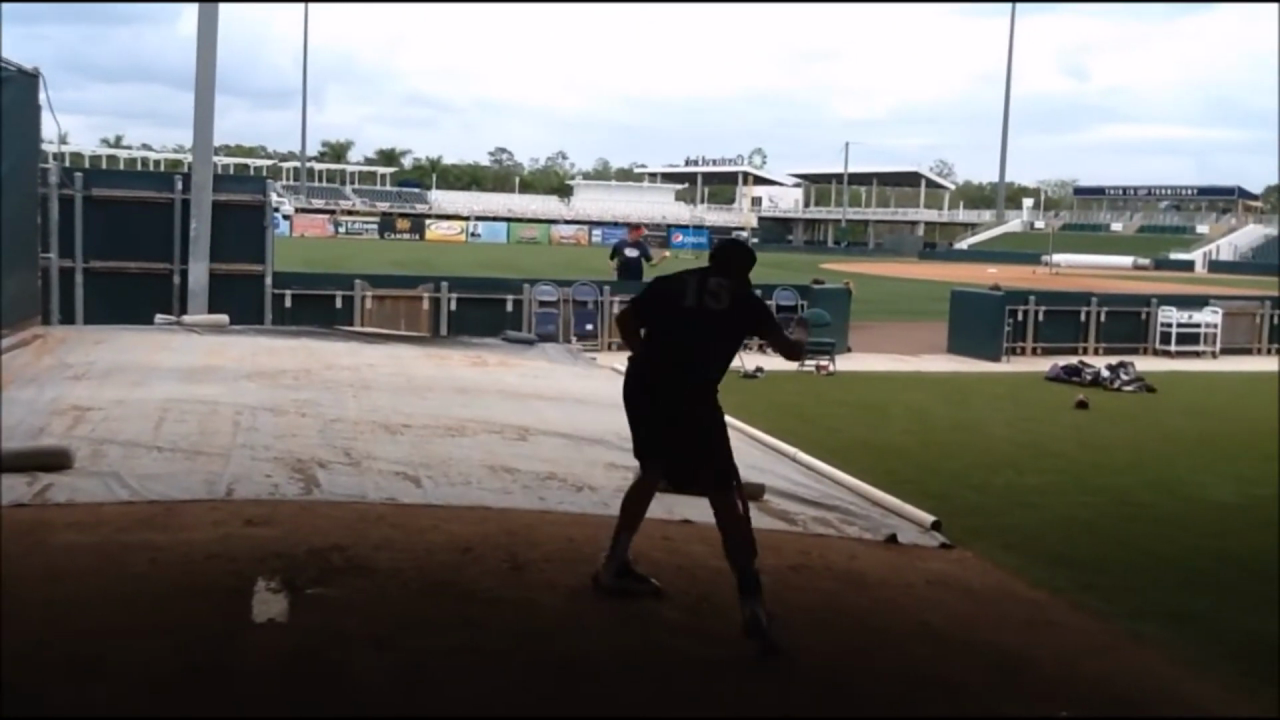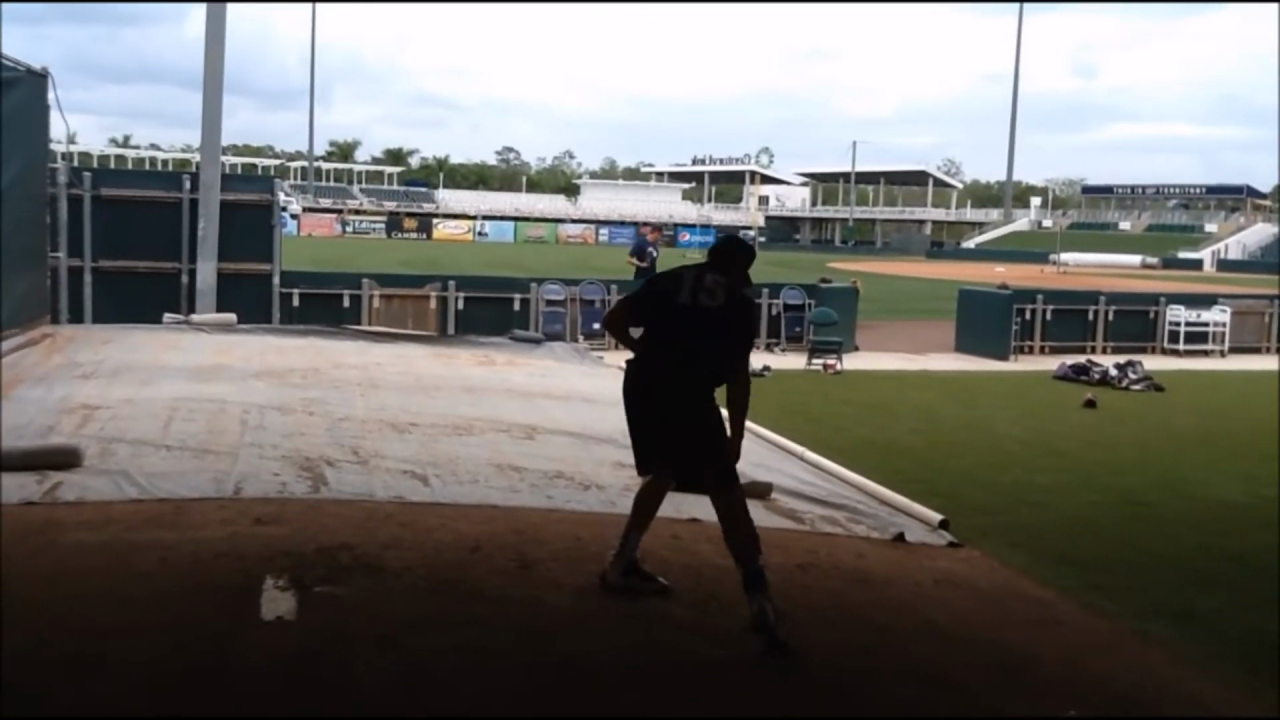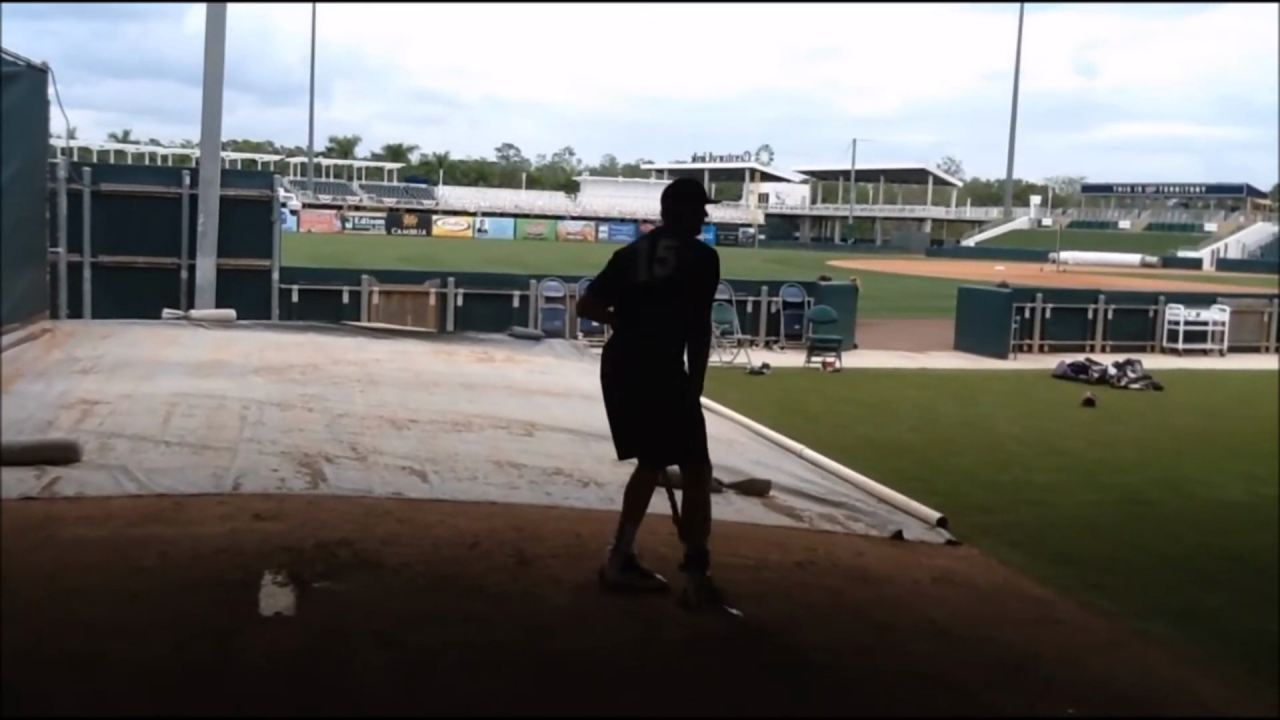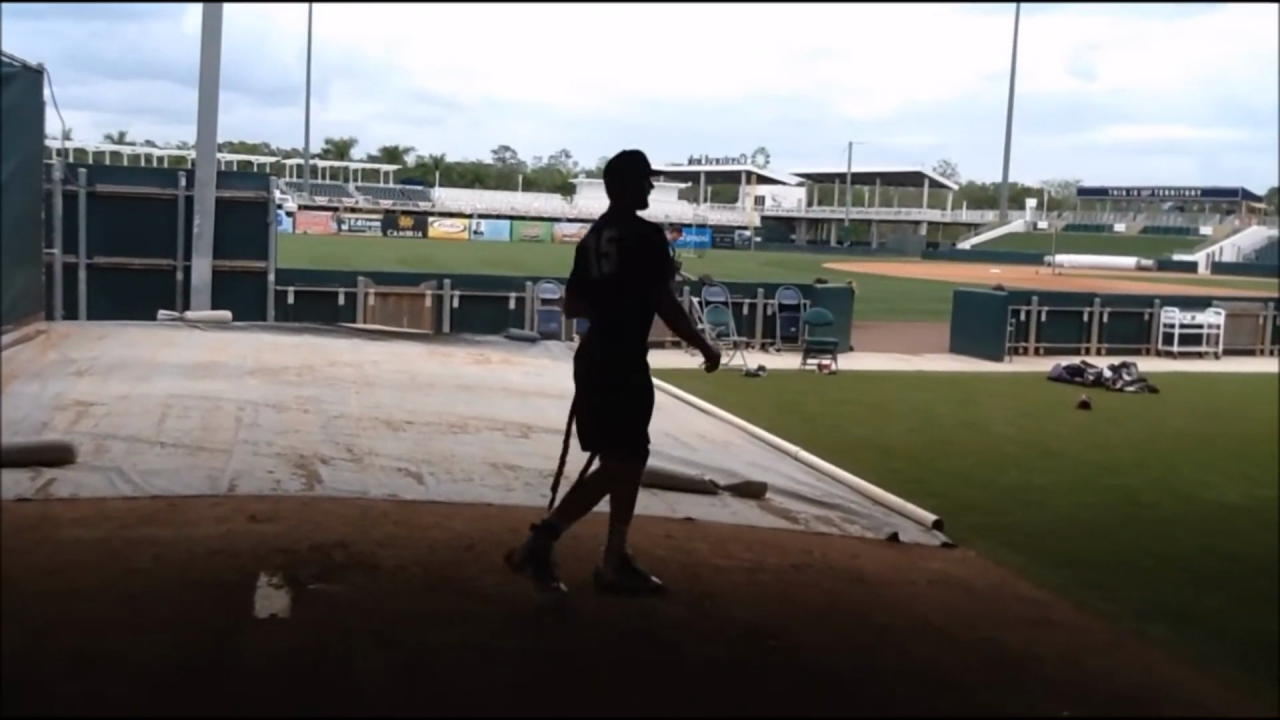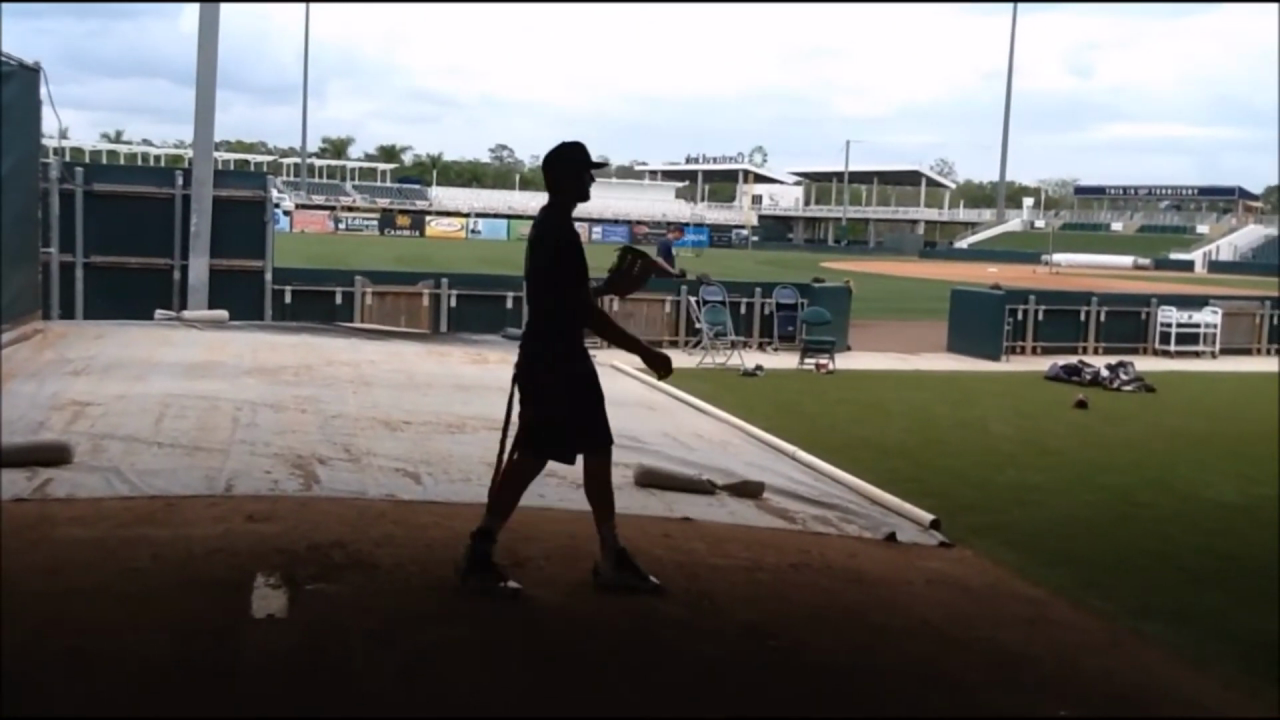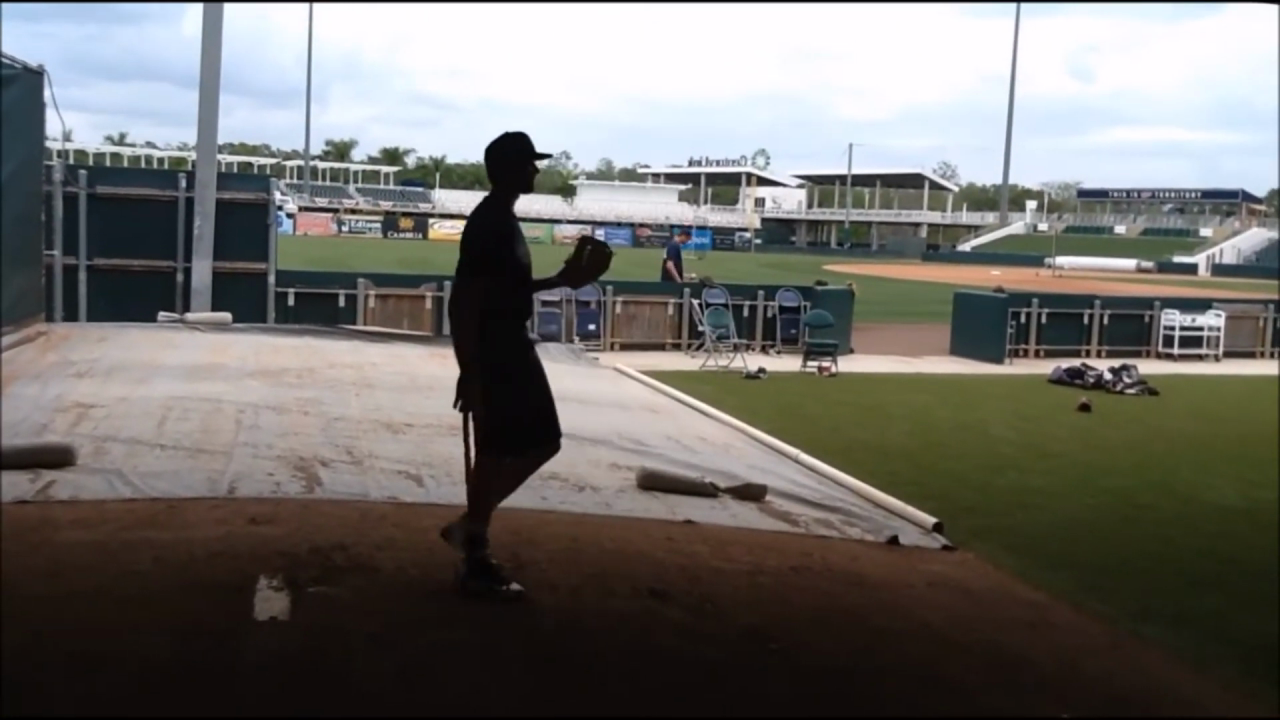
dt=0.3s
person 1, frame 1
left shoulder: (671, 285)
right shoulder: (747, 301)
left elbow: (626, 321)
right elbow: (789, 349)
right wrist: (800, 335)
left hip: (643, 384)
right hip: (691, 395)
left knee: (653, 471)
right knee: (725, 495)
left ankle: (614, 565)
right ankle: (751, 603)
person 1, frame 2
left shoulder: (666, 281)
right shoulder: (741, 302)
left elbow: (614, 319)
right elbow: (737, 374)
right wrist: (737, 435)
left hip: (642, 384)
right hip: (688, 393)
left knee: (662, 472)
right knee: (727, 493)
left ankle: (622, 564)
right ankle: (758, 598)
person 1, frame 3
left shoulder: (631, 252)
right shoulder: (701, 257)
left elbow: (587, 306)
right elbow: (697, 327)
right wrist: (696, 383)
left hip: (618, 367)
right hip: (661, 371)
left knee: (651, 464)
right knee: (695, 469)
left ankle: (621, 561)
right ankle: (695, 575)
person 1, frame 4
left shoulder: (592, 238)
right shoulder: (646, 235)
left elbow: (573, 305)
right elbow: (666, 306)
right wrist: (704, 347)
left hip: (593, 356)
right hip: (623, 362)
left knee: (628, 460)
right knee: (621, 463)
left ankle: (615, 560)
right ankle: (539, 543)
person 1, frame 5
left shoulder: (549, 227)
right shoulder: (560, 233)
right elbow: (586, 312)
left wrist: (603, 287)
right wrist: (646, 352)
left hip: (563, 359)
right hip: (553, 360)
left knee: (598, 452)
right knee: (530, 457)
left ankle: (612, 560)
right ankle: (479, 554)
person 1, frame 6
left shoulder: (502, 219)
right shoulder: (488, 223)
right elbow: (464, 302)
left wrist: (559, 280)
right wrist: (470, 372)
left hip: (513, 350)
right hip: (492, 357)
left knee: (541, 444)
right knee: (498, 455)
left ankle: (469, 527)
right ankle: (475, 559)
